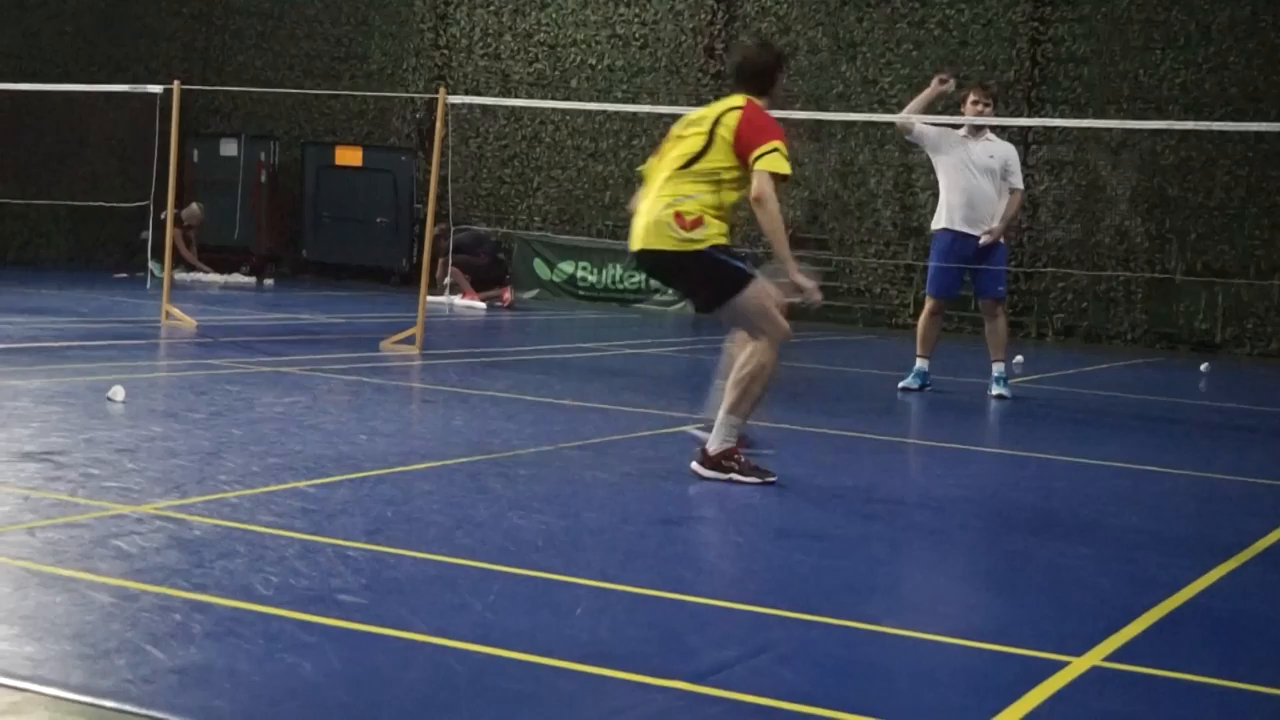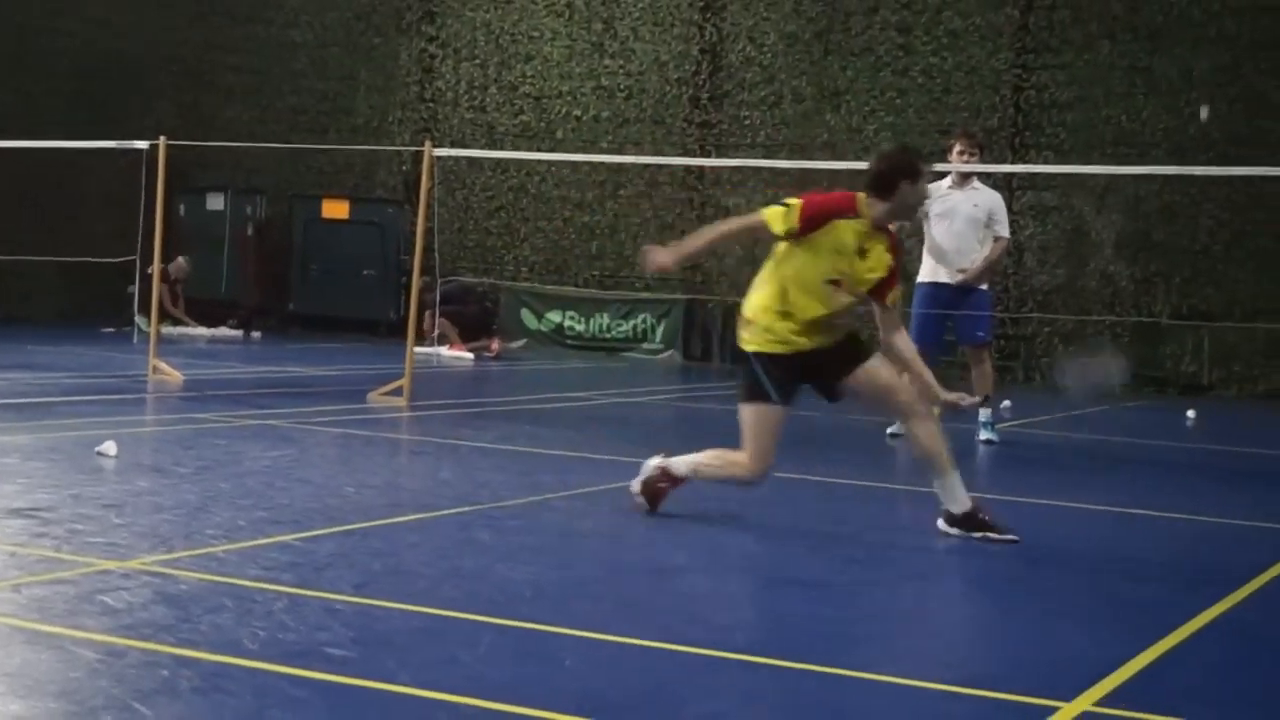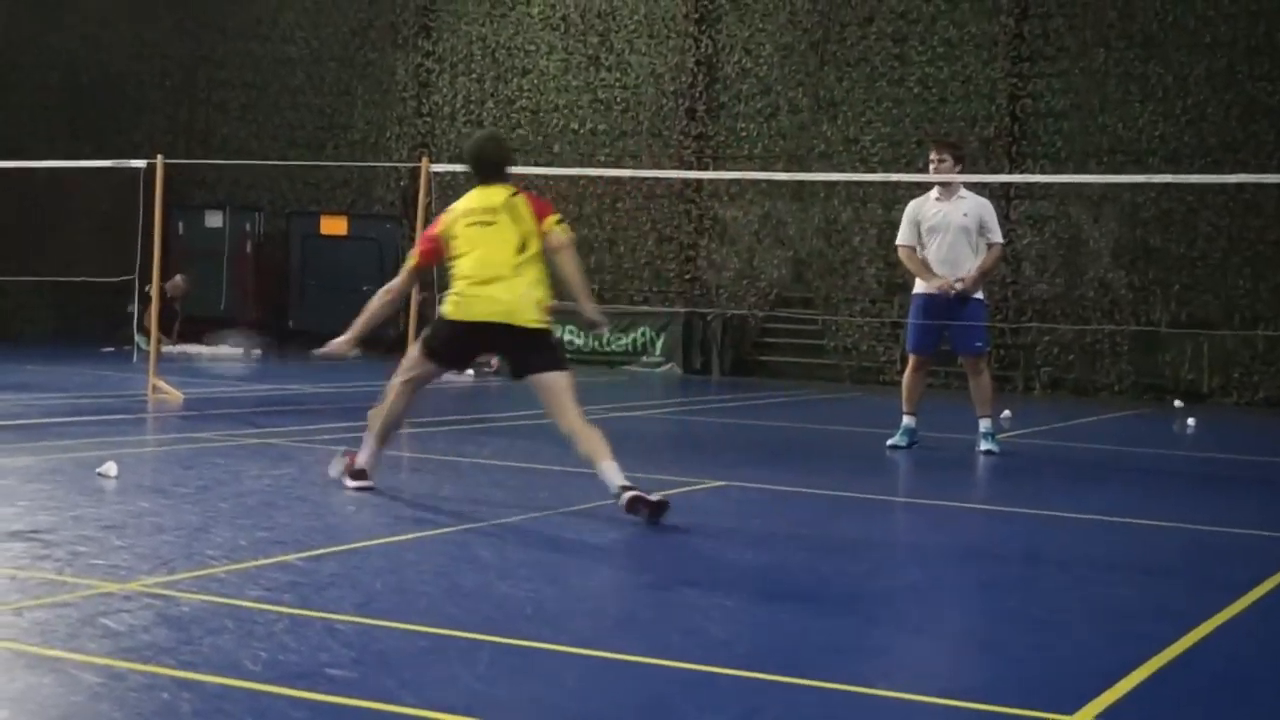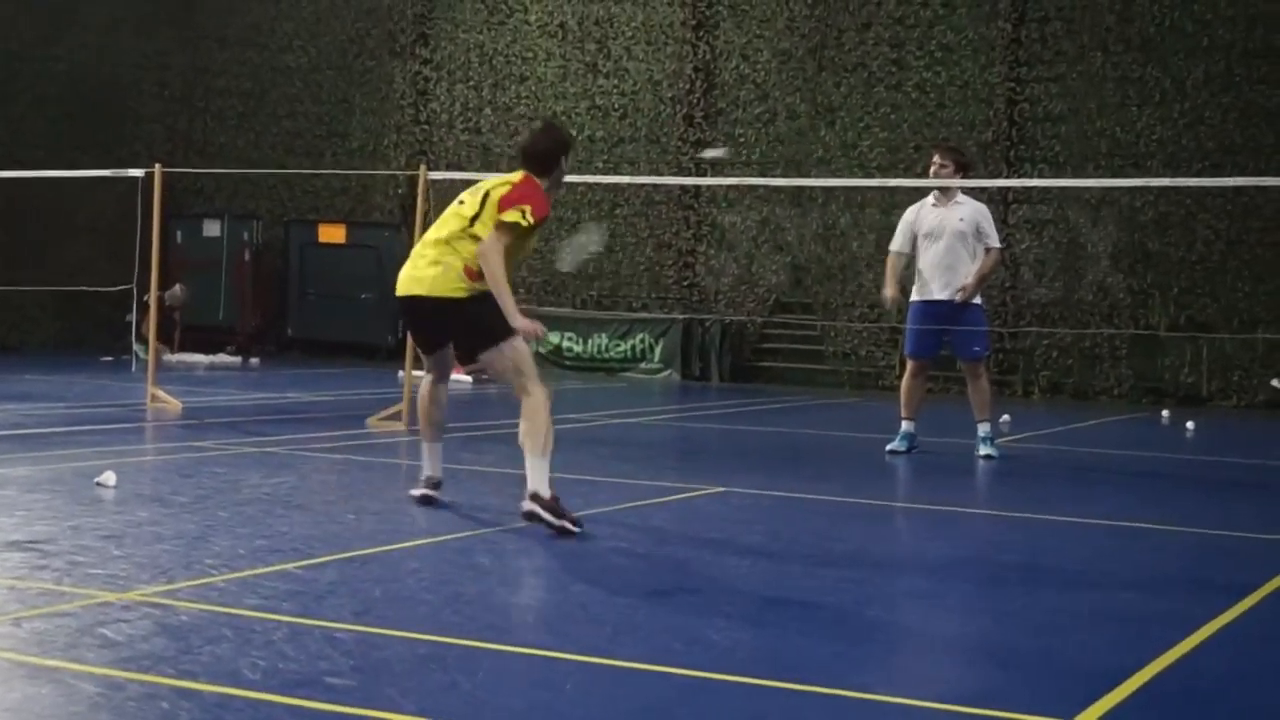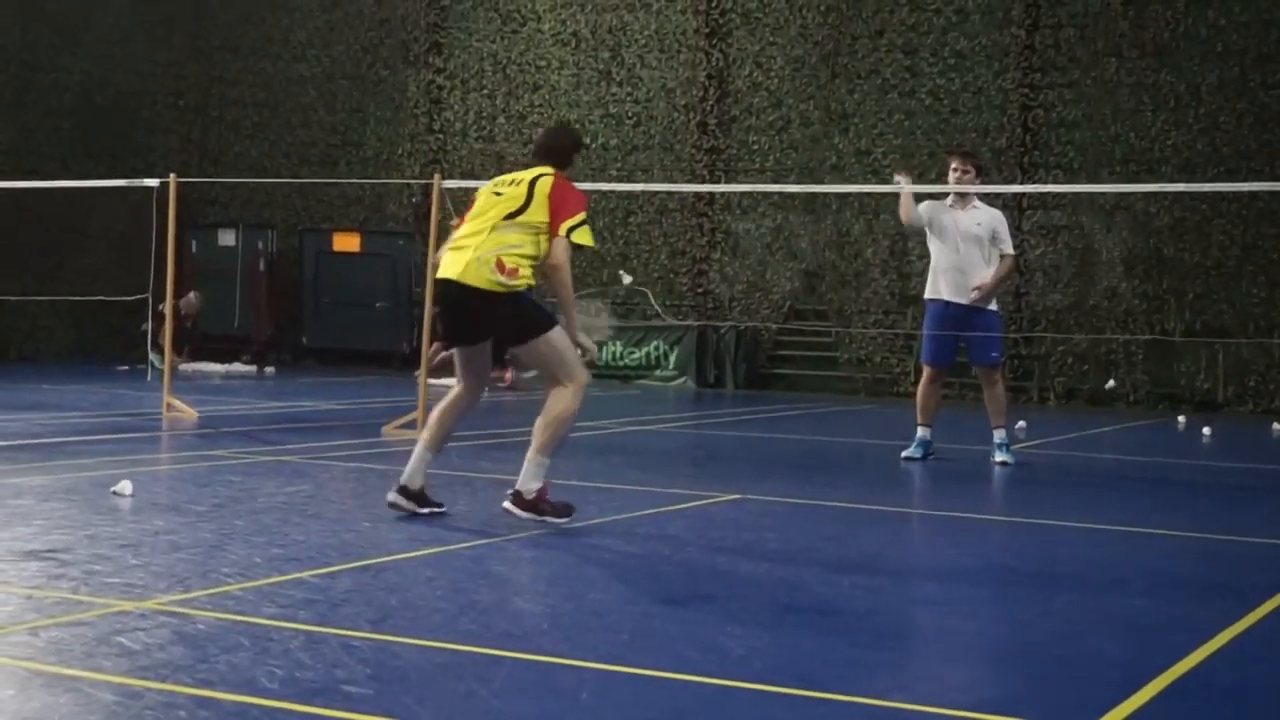
dt=1s
person 1, frame 1
left shoulder: (694, 120)
right shoulder: (760, 123)
left elbow: (642, 195)
right elbow: (762, 195)
right wrist: (791, 270)
left hip: (648, 239)
right hip: (686, 238)
left knee: (752, 322)
right knee: (774, 332)
left ankle: (727, 426)
right ankle: (718, 452)
person 1, frame 2
left shoulder: (888, 253)
right shoulder: (831, 207)
left elbow: (893, 332)
right elbow: (743, 226)
left wrist: (937, 389)
right wrist: (676, 254)
left hip: (827, 340)
right hip: (771, 341)
left knee: (911, 402)
right knee: (752, 469)
left ankle: (959, 510)
right ankle: (662, 470)
person 1, frame 3
left shoulder: (448, 218)
right shoulder: (532, 205)
left elbow: (397, 288)
right elbow: (562, 245)
left wrist: (351, 335)
right wrist: (586, 304)
left hip: (466, 310)
right hip: (526, 317)
left knee: (407, 379)
right knee: (571, 416)
left ankle: (362, 464)
right ankle: (624, 488)
person 1, frame 4
left shoulder: (488, 186)
right shoulder: (529, 195)
right elbow: (489, 241)
right wrist: (509, 311)
left hip: (411, 290)
right hip: (454, 294)
left knee: (438, 374)
right knee: (532, 389)
left ankle: (430, 476)
right ankle: (539, 493)
person 1, frame 5
left shoulder: (496, 186)
right shoulder: (568, 194)
left elbow: (448, 250)
right elbow: (557, 261)
right wrist: (573, 331)
left hip: (452, 280)
right hip: (494, 284)
left knee: (469, 390)
right knee: (572, 381)
left ankle: (409, 487)
right ankle: (527, 492)
person 2, frame 1
left shoulder: (1006, 150)
right shoulder: (943, 139)
left elbow: (1016, 193)
right elbow: (903, 122)
left wrist: (1001, 226)
right wrist: (932, 92)
left hip: (989, 240)
right hip: (950, 236)
left knee: (993, 308)
right knee: (934, 304)
left ankle: (998, 376)
right ankle: (921, 370)
person 2, frame 2
left shoulder: (991, 198)
right shoulder: (930, 192)
left elbow: (1002, 242)
left wrist: (980, 269)
left hip: (973, 288)
right hip: (931, 284)
left knee: (978, 353)
right knee: (919, 351)
left ankle: (985, 421)
person 2, frame 3
left shoulder: (980, 205)
right shoulder: (917, 206)
left elbow: (996, 247)
right elbow: (905, 249)
left wrist: (976, 277)
right wrist: (932, 279)
left hip: (968, 298)
right hip: (928, 296)
left knee: (976, 363)
right knee: (917, 361)
left ankle: (986, 431)
right ankle: (908, 427)
person 2, frame 4
left shoulder: (977, 210)
right shoulder: (915, 212)
left elbow: (993, 251)
right elbow: (897, 252)
left wrist: (975, 282)
right wrist: (891, 284)
left hip: (965, 303)
right hip: (925, 302)
left knee: (974, 368)
right knee: (915, 367)
left ankle: (984, 435)
right ankle: (907, 432)
person 2, frame 5
left shoulder: (994, 216)
right shoulder: (933, 210)
left elbow: (1008, 257)
right elbow: (907, 218)
left wrist: (992, 283)
right wrist: (906, 187)
left hip: (982, 307)
right hip: (942, 305)
left knee: (991, 374)
right knee: (932, 372)
left ankle: (1000, 442)
right ankle: (923, 439)
